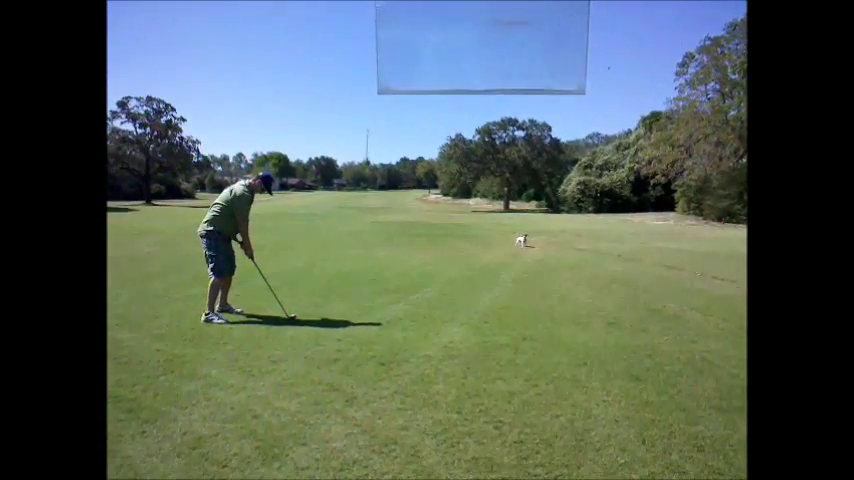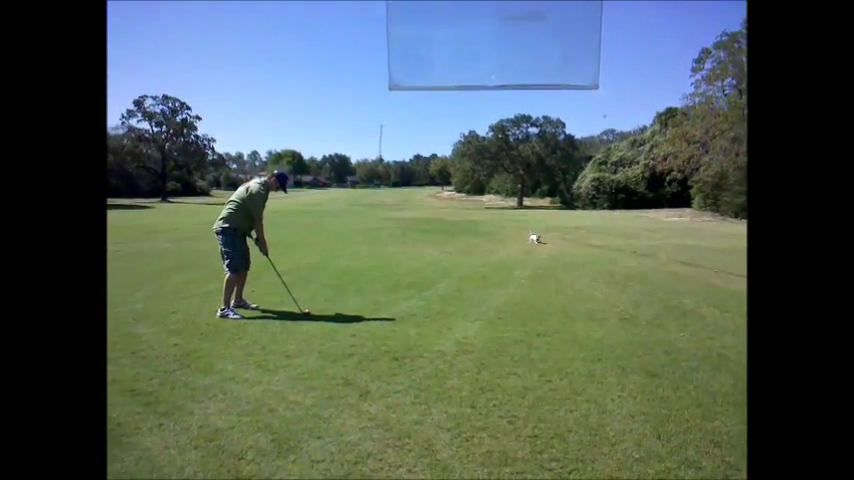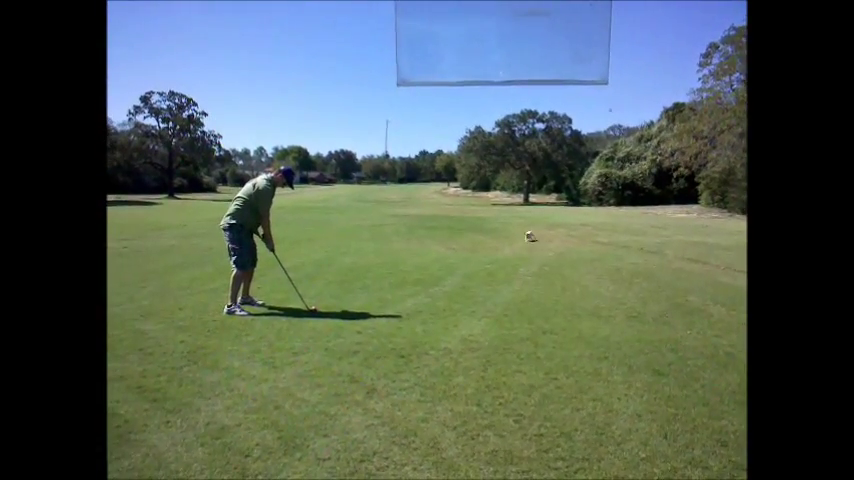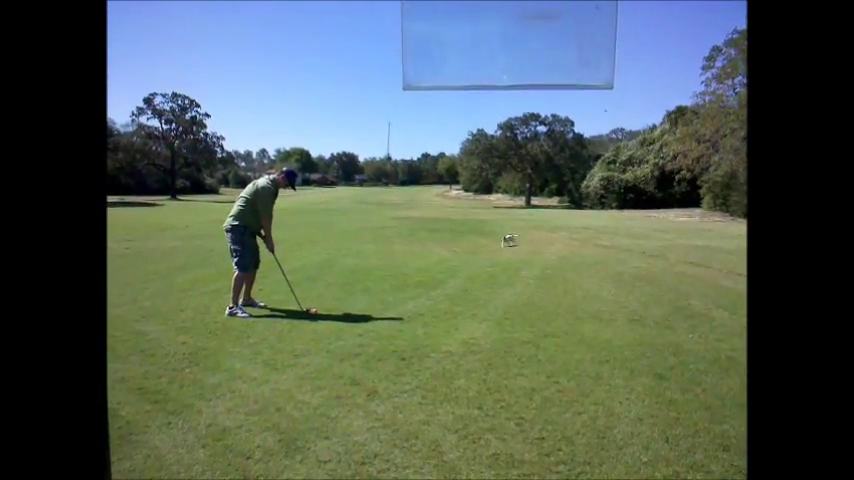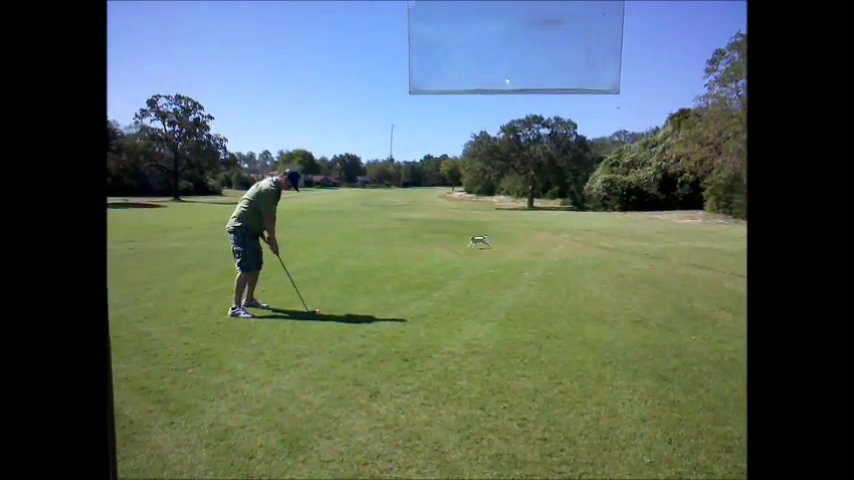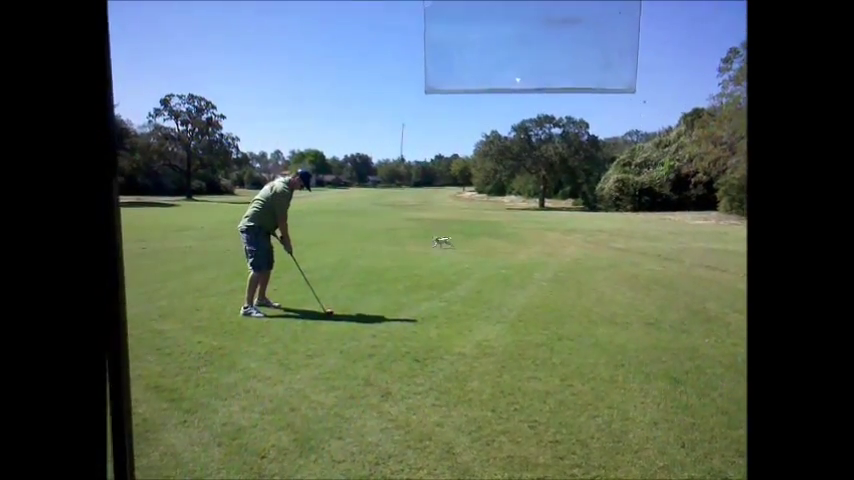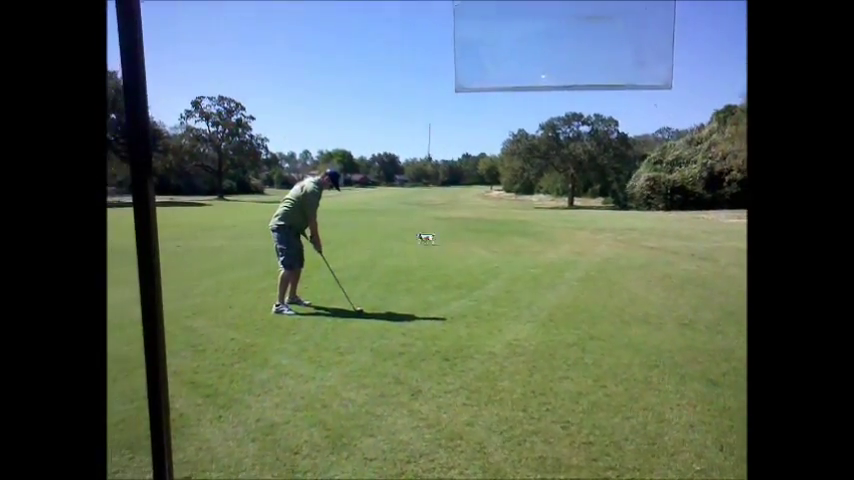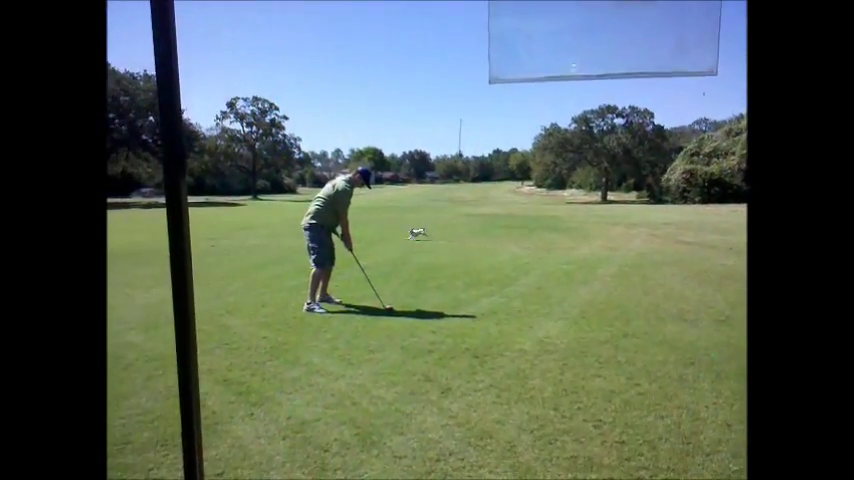
dt=0.3s
person 1, frame 1
left shoulder: (245, 189)
right shoulder: (242, 193)
left elbow: (242, 221)
right elbow: (242, 223)
left wrist: (244, 242)
right wrist: (247, 245)
left hip: (221, 233)
right hip: (213, 232)
left knee: (229, 270)
right knee: (218, 272)
left ankle: (222, 304)
right ankle: (209, 313)
person 1, frame 2
left shoulder: (258, 185)
right shoulder: (258, 191)
left elbow: (255, 218)
right elbow: (258, 220)
left wrist: (258, 238)
right wrist: (262, 242)
left hip: (236, 229)
right hip: (228, 229)
left knee: (243, 266)
right knee: (234, 269)
left ankle: (238, 300)
right ankle: (224, 308)
person 1, frame 3
left shoulder: (265, 182)
right shoulder: (265, 186)
left elbow: (262, 215)
right elbow: (264, 216)
left wrist: (265, 235)
right wrist: (269, 238)
left hip: (243, 226)
right hip: (235, 226)
left knee: (250, 263)
right knee: (241, 265)
left ankle: (245, 297)
right ankle: (231, 305)
person 1, frame 4
left shoulder: (271, 186)
right shoulder: (265, 186)
left elbow: (267, 214)
right elbow: (264, 216)
left wrist: (266, 236)
right wrist: (269, 239)
left hip: (247, 228)
right hip: (238, 227)
left knee: (253, 265)
right knee: (243, 267)
left ankle: (246, 299)
right ankle: (232, 307)
person 1, frame 5
left shoulder: (274, 188)
right shoulder: (268, 188)
left elbow: (270, 217)
right elbow: (267, 218)
left wrist: (270, 237)
right wrist: (273, 240)
left hip: (250, 229)
right hip: (240, 228)
left knee: (256, 266)
right knee: (245, 268)
left ankle: (249, 299)
right ankle: (235, 307)
person 1, frame 6
left shoulder: (283, 185)
right shoulder: (282, 190)
left elbow: (280, 217)
right elbow: (282, 219)
left wrist: (283, 236)
right wrist: (287, 240)
left hip: (260, 228)
right hip: (253, 228)
left knee: (267, 265)
right knee: (258, 267)
left ankle: (261, 298)
right ankle: (247, 306)
person 1, frame 7
left shoulder: (311, 184)
right shoulder: (312, 189)
left elbow: (309, 217)
right elbow: (312, 219)
left wrist: (312, 236)
right wrist: (316, 240)
left hip: (290, 227)
right hip: (283, 227)
left knee: (297, 263)
right knee: (289, 265)
left ankle: (292, 296)
right ankle: (279, 304)
person 1, frame 8
left shoulder: (342, 182)
right shoulder: (344, 188)
left elbow: (339, 215)
right elbow: (343, 216)
left wrist: (343, 234)
right wrist: (347, 238)
left hip: (321, 225)
right hip: (315, 225)
left knee: (329, 262)
right knee: (320, 264)
left ankle: (323, 295)
right ankle: (310, 302)
